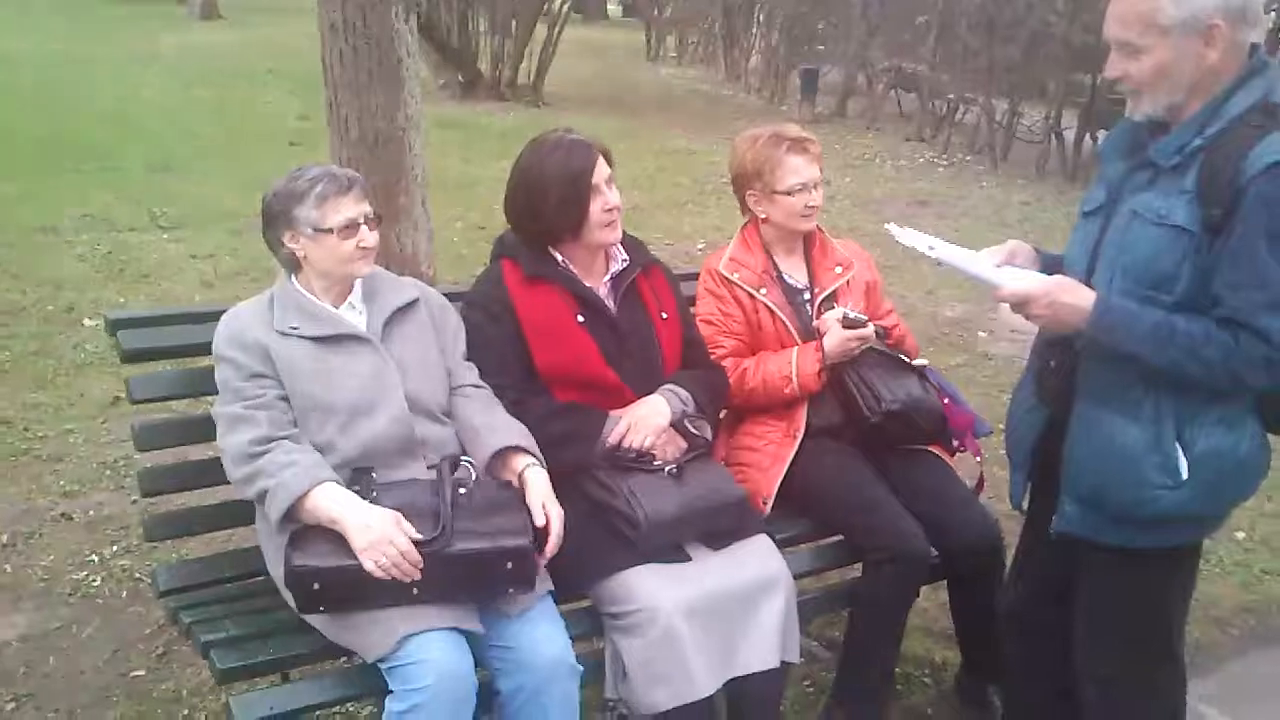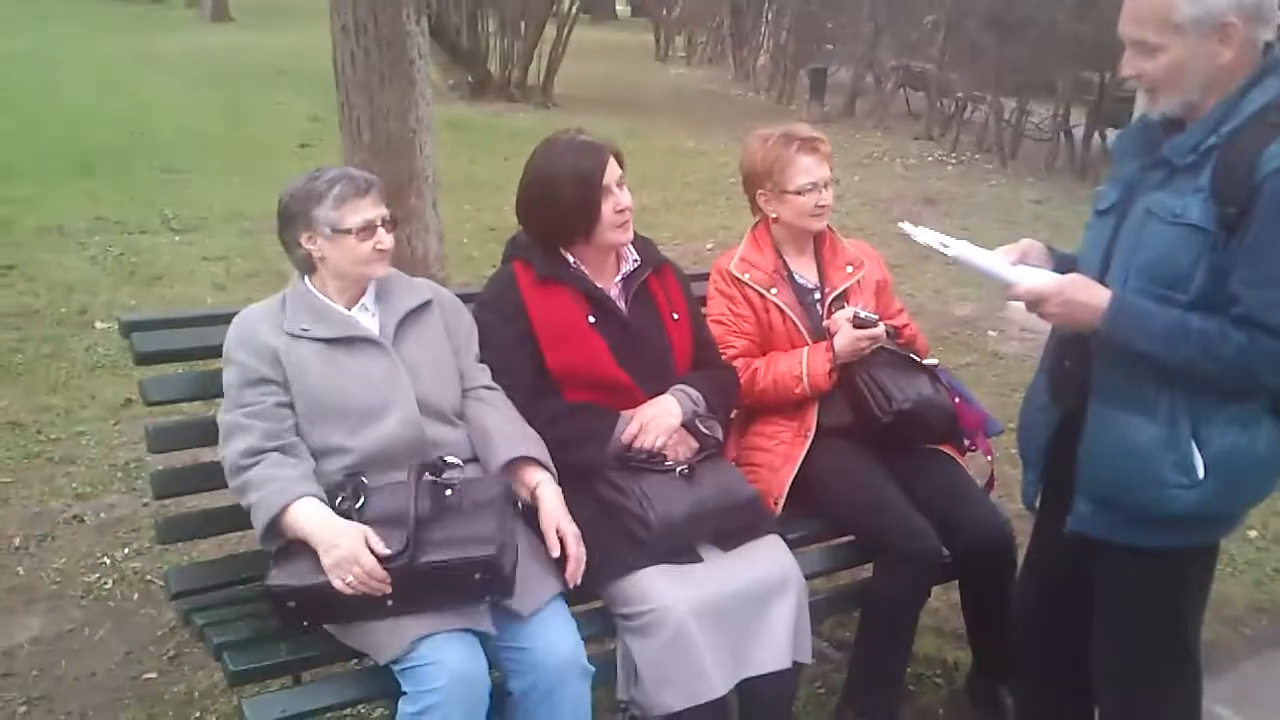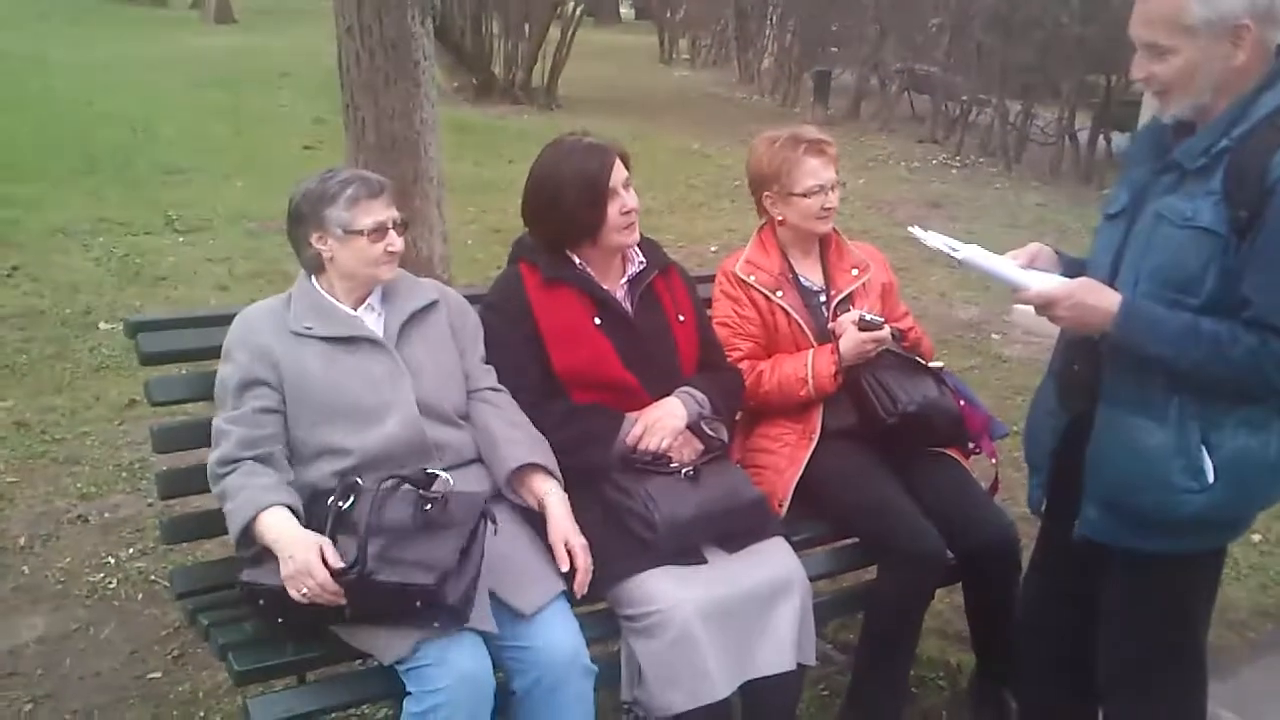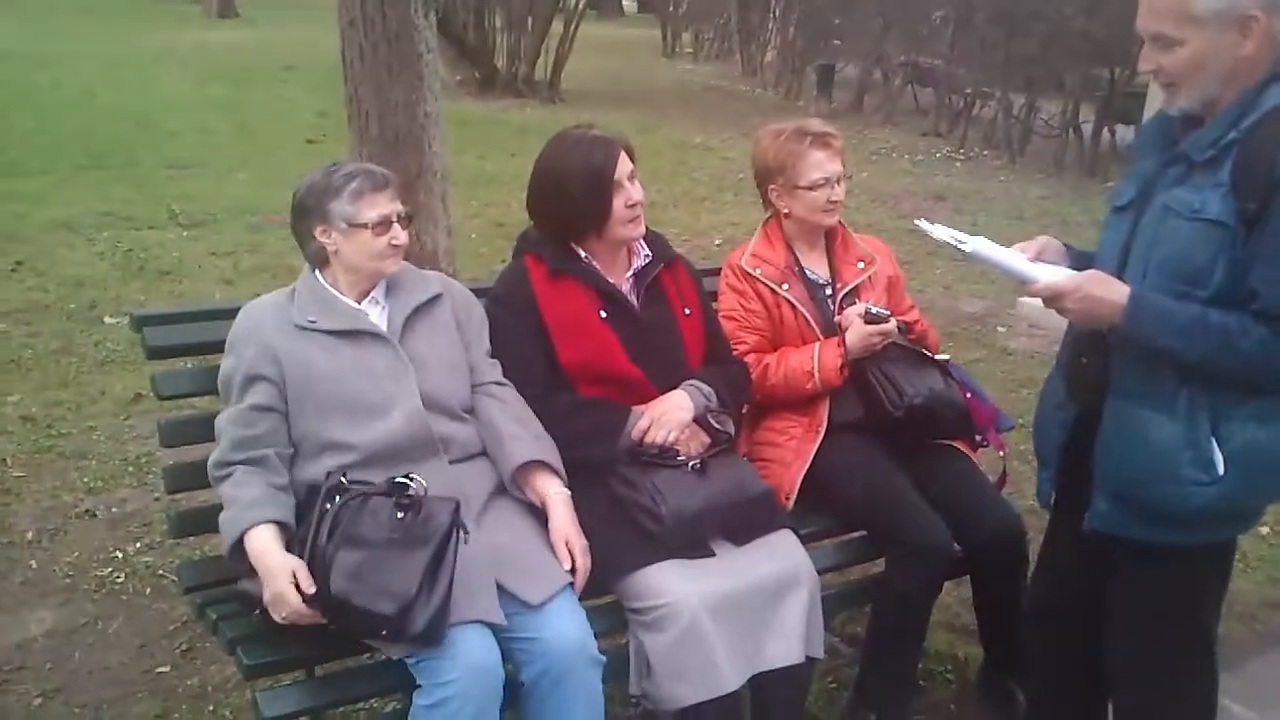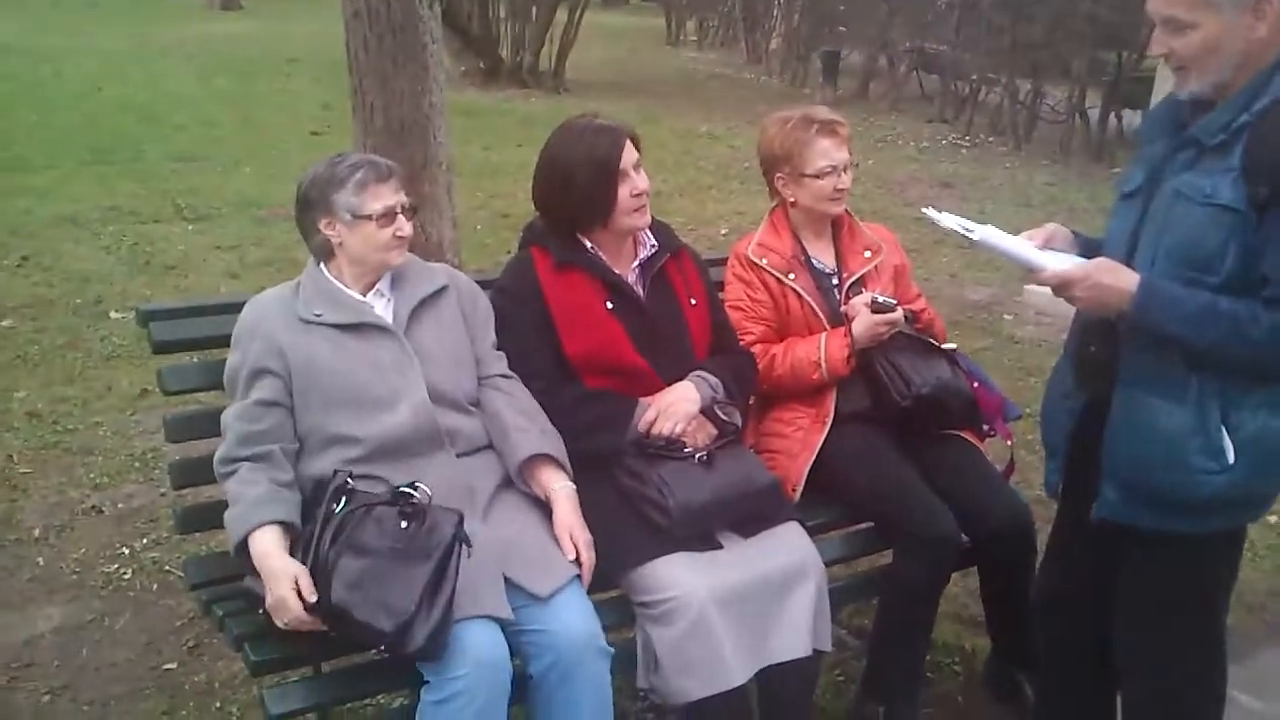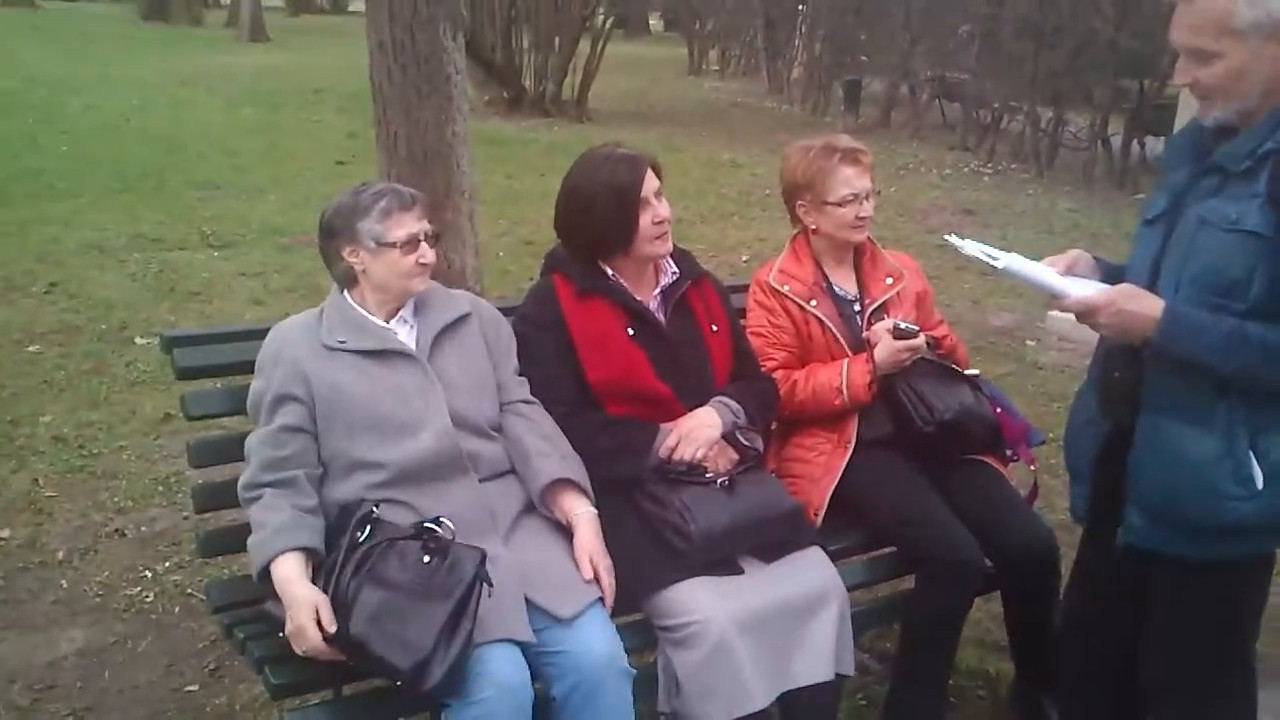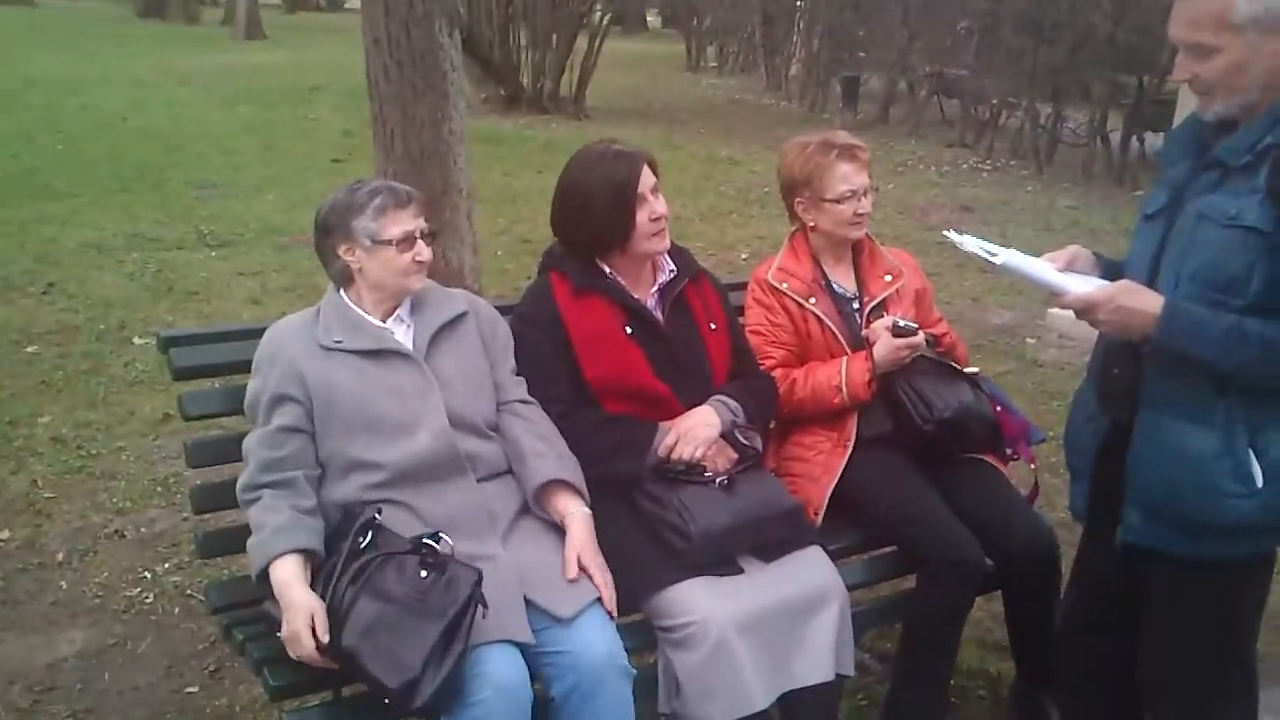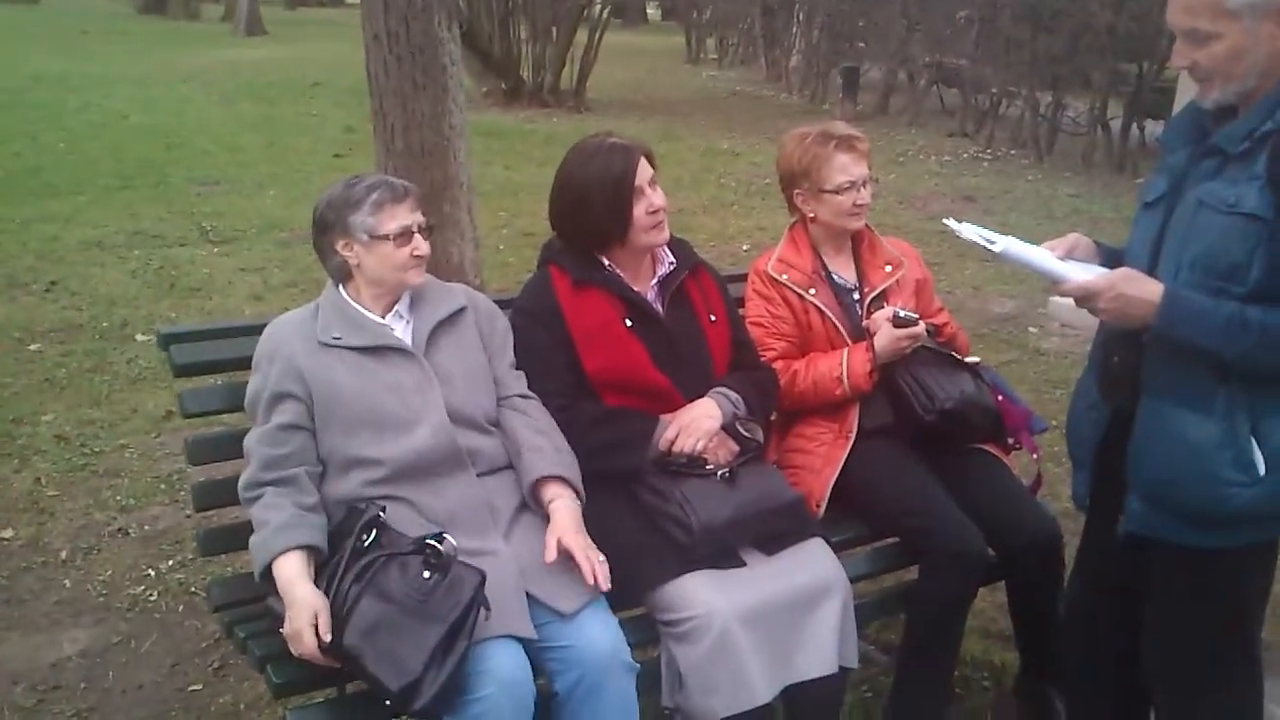
dt=0.2s
person 1, frame 1
right shoulder: (1142, 137)
left wrist: (1095, 316)
right wrist: (1043, 266)
left hip: (1148, 476)
right hip: (1071, 449)
right knee: (1032, 638)
person 1, frame 2
right shoulder: (1155, 136)
left wrist: (1110, 313)
right wrist: (1057, 265)
left hip: (1163, 477)
right hip: (1084, 448)
right knee: (1044, 641)
person 1, frame 3
right shoulder: (1165, 140)
left wrist: (1120, 319)
right wrist: (1066, 269)
left hip: (1172, 482)
right hip: (1091, 450)
right knee: (1048, 645)
person 1, frame 4
right shoulder: (1170, 132)
left wrist: (1130, 310)
right wrist: (1072, 262)
left hip: (1182, 472)
right hip: (1098, 443)
right knee: (1057, 637)
person 1, frame 5
right shoulder: (1177, 119)
left wrist: (1140, 300)
right wrist: (1080, 250)
left hip: (1190, 461)
right hip: (1105, 433)
right knee: (1066, 626)
person 1, frame 6
right shoulder: (1199, 145)
left wrist: (1163, 326)
right wrist: (1103, 274)
left hip: (1213, 489)
right hip: (1130, 461)
right knee: (1091, 658)
person 1, frame 7
right shoulder: (1199, 140)
left wrist: (1164, 322)
right wrist: (1104, 270)
left hip: (1213, 486)
right hip: (1130, 460)
right knee: (1091, 658)
person 1, frame 8
right shoulder: (1197, 129)
left wrist: (1164, 308)
right wrist: (1101, 259)
left hip: (1217, 474)
right hip: (1133, 449)
right knee: (1094, 646)
person 2, frame 1
left shoulder: (851, 259)
right shoulder: (725, 276)
left elbow: (898, 341)
right elbow: (725, 380)
left wrist: (865, 341)
right wrist: (819, 355)
right hip: (790, 436)
left knee: (977, 534)
right knee: (901, 546)
person 2, frame 2
left shoulder: (861, 260)
right shoulder: (735, 277)
left elbow: (910, 341)
right elbow: (737, 380)
left wrist: (877, 340)
right wrist: (829, 354)
right hip: (801, 436)
left knee: (989, 534)
right knee: (914, 546)
person 2, frame 3
left shoulder: (867, 262)
right shoulder: (742, 279)
left elbow: (913, 343)
right elbow: (742, 381)
left wrist: (882, 342)
right wrist: (835, 357)
right hip: (805, 438)
left knee: (994, 537)
right knee: (918, 548)
person 2, frame 4
left shoulder: (873, 255)
right shoulder: (747, 272)
left elbow: (920, 337)
right elbow: (747, 376)
left wrist: (889, 336)
right wrist: (841, 350)
right hip: (812, 431)
left knee: (1000, 529)
right knee: (925, 540)
person 2, frame 5
left shoulder: (879, 243)
right shoulder: (753, 260)
left elbow: (927, 325)
right elbow: (755, 366)
left wrist: (896, 325)
right wrist: (848, 340)
right hip: (818, 422)
left knee: (1009, 520)
right knee: (932, 531)
left ankle: (1016, 665)
person 2, frame 6
left shoulder: (901, 270)
right shoulder: (776, 288)
left elbow: (948, 351)
right elbow: (777, 391)
left wrist: (917, 351)
right wrist: (870, 366)
right hip: (840, 447)
left knee: (1032, 545)
right knee: (955, 557)
person 2, frame 7
left shoulder: (899, 267)
right shoulder: (774, 286)
left elbow: (948, 349)
right elbow: (776, 390)
left wrist: (917, 349)
right wrist: (869, 364)
right hip: (840, 446)
left knee: (1033, 543)
right knee: (956, 556)
person 2, frame 8
left shoulder: (900, 258)
right shoulder: (773, 277)
left elbow: (950, 339)
right elbow: (776, 382)
left wrist: (917, 341)
right wrist: (870, 355)
right hip: (842, 437)
left knee: (1036, 534)
right knee: (958, 547)
person 3, frame 1
left shoulder: (647, 272)
right shoulder: (499, 295)
left elbow: (709, 374)
right elbow: (506, 414)
left wrist: (668, 402)
right wrist: (613, 428)
left hip: (669, 468)
right hip: (574, 481)
left knee: (766, 574)
right knee: (660, 604)
person 3, frame 2
left shoulder: (658, 273)
right shoulder: (511, 295)
left elbow: (719, 375)
right elbow: (518, 416)
left wrist: (679, 402)
right wrist: (624, 430)
left hip: (680, 469)
right hip: (585, 482)
left knee: (777, 575)
right knee: (671, 605)
person 3, frame 3
left shoulder: (663, 274)
right shoulder: (518, 297)
left elbow: (724, 377)
right elbow: (524, 417)
left wrist: (684, 404)
right wrist: (630, 431)
left hip: (685, 471)
right hip: (591, 483)
left knee: (782, 577)
right knee: (674, 605)
person 3, frame 4
left shoulder: (668, 267)
right shoulder: (523, 289)
left elbow: (731, 369)
right elbow: (531, 411)
left wrist: (691, 396)
right wrist: (636, 423)
left hip: (692, 463)
right hip: (597, 476)
left knee: (789, 570)
right knee: (682, 599)
person 3, frame 5
left shoulder: (675, 258)
right shoulder: (528, 281)
left elbow: (738, 360)
right elbow: (537, 404)
left wrist: (698, 386)
right wrist: (643, 415)
left hip: (700, 455)
right hip: (603, 468)
left knee: (797, 562)
right knee: (689, 593)
person 3, frame 6
left shoulder: (696, 285)
right shoulder: (551, 309)
left elbow: (759, 386)
right elbow: (558, 429)
left wrist: (719, 413)
right wrist: (663, 442)
left hip: (720, 481)
right hip: (625, 493)
left knee: (819, 586)
right knee: (709, 616)
person 3, frame 7
left shoulder: (694, 283)
right shoulder: (548, 307)
left elbow: (757, 384)
right elbow: (556, 429)
left wrist: (718, 412)
right wrist: (662, 439)
left hip: (719, 479)
right hip: (622, 493)
left knee: (819, 586)
right knee: (709, 617)
person 3, frame 8
left shoulder: (693, 275)
right shoulder: (547, 300)
left elbow: (759, 376)
right elbow: (555, 424)
left wrist: (719, 403)
right wrist: (663, 433)
left hip: (719, 473)
right hip: (621, 487)
left knee: (822, 578)
right knee: (712, 610)
person 4, frame 1
left shoulder: (420, 303)
right shoulder: (248, 331)
left elbow: (469, 400)
right elbow: (263, 453)
left wrist: (528, 470)
right wrist: (353, 515)
right hip: (340, 538)
left knee: (547, 657)
right knee: (439, 672)
person 4, frame 2
left shoulder: (434, 304)
right shoulder: (260, 333)
left elbow: (482, 402)
right elbow: (261, 457)
left wrist: (541, 487)
right wrist: (325, 529)
right hip: (358, 543)
left knee: (559, 657)
right knee: (452, 673)
person 4, frame 3
left shoulder: (441, 305)
right shoulder: (262, 332)
left elbow: (488, 404)
right elbow: (246, 460)
left wrist: (550, 497)
right wrist: (288, 536)
left knee: (561, 654)
right knee: (457, 672)
person 4, frame 4
left shoulder: (446, 298)
right shoulder: (265, 328)
left elbow: (493, 399)
right elbow: (249, 462)
left wrist: (554, 496)
right wrist: (270, 555)
left hip: (482, 506)
left knee: (568, 645)
right knee: (467, 663)
person 4, frame 5
left shoulder: (452, 290)
right shoulder: (271, 321)
left elbow: (500, 392)
right elbow: (256, 457)
left wrist: (559, 490)
right wrist: (272, 558)
left hip: (490, 498)
left knee: (576, 638)
right knee: (475, 658)
person 4, frame 6
left shoulder: (474, 317)
right shoulder: (295, 348)
left elbow: (522, 418)
right elbow: (280, 483)
left wrist: (580, 514)
right wrist: (294, 585)
left hip: (512, 524)
left knee: (598, 658)
person 4, frame 7
left shoulder: (470, 315)
right shoulder: (291, 347)
left elbow: (519, 417)
right elbow: (280, 484)
left wrist: (574, 515)
right wrist: (292, 589)
left hip: (511, 524)
left knee: (598, 659)
person 4, frame 8
left shoulder: (470, 310)
right shoulder: (291, 344)
left elbow: (519, 410)
right elbow: (281, 480)
left wrist: (563, 506)
right wrist: (295, 585)
left hip: (511, 520)
left knee: (601, 654)
